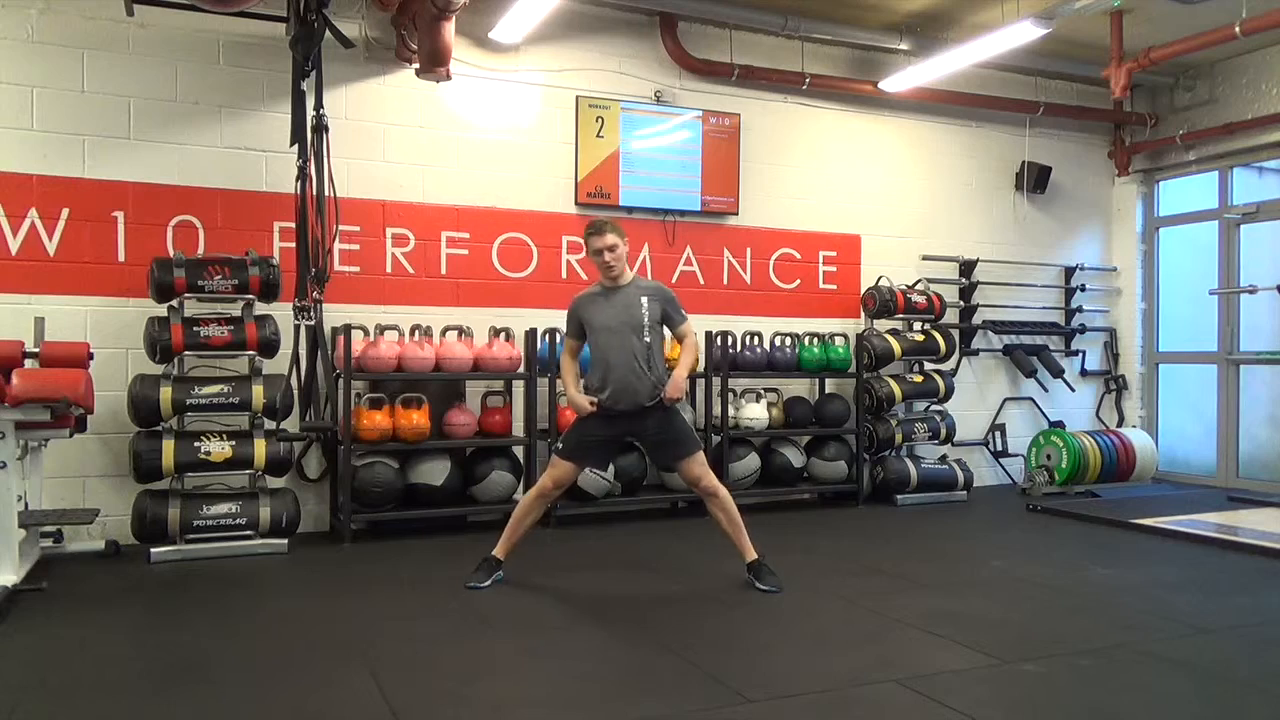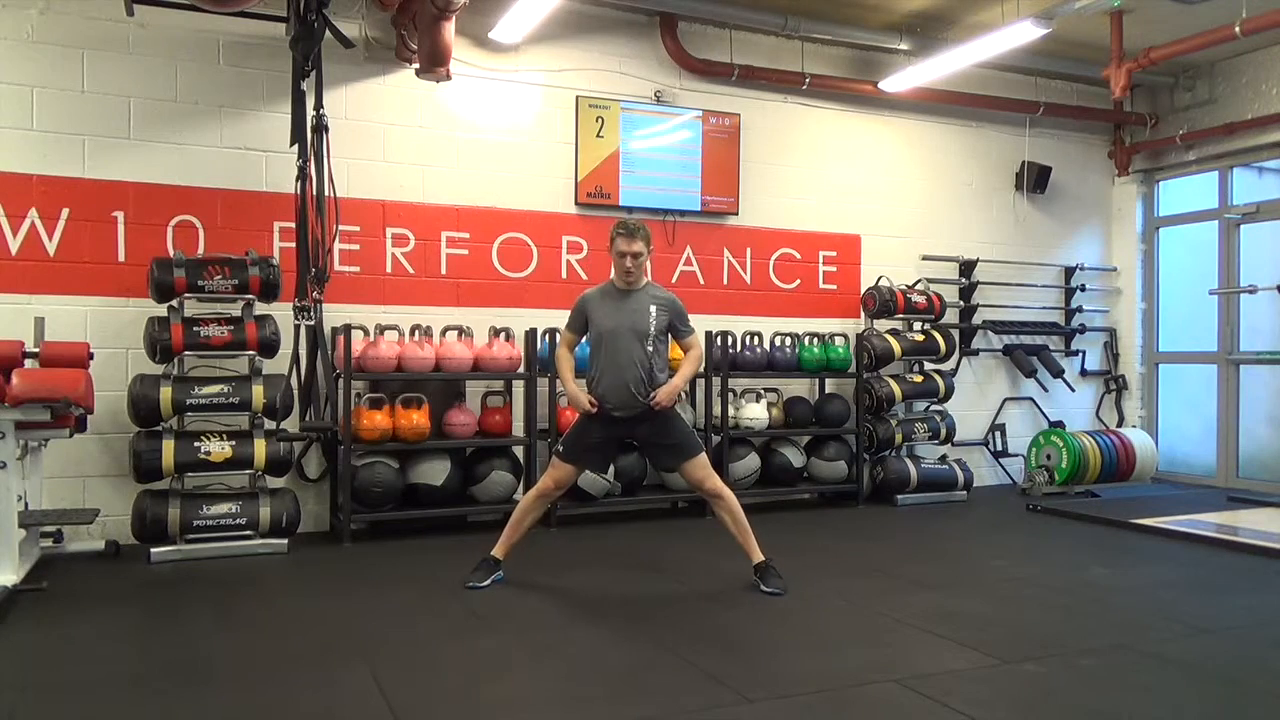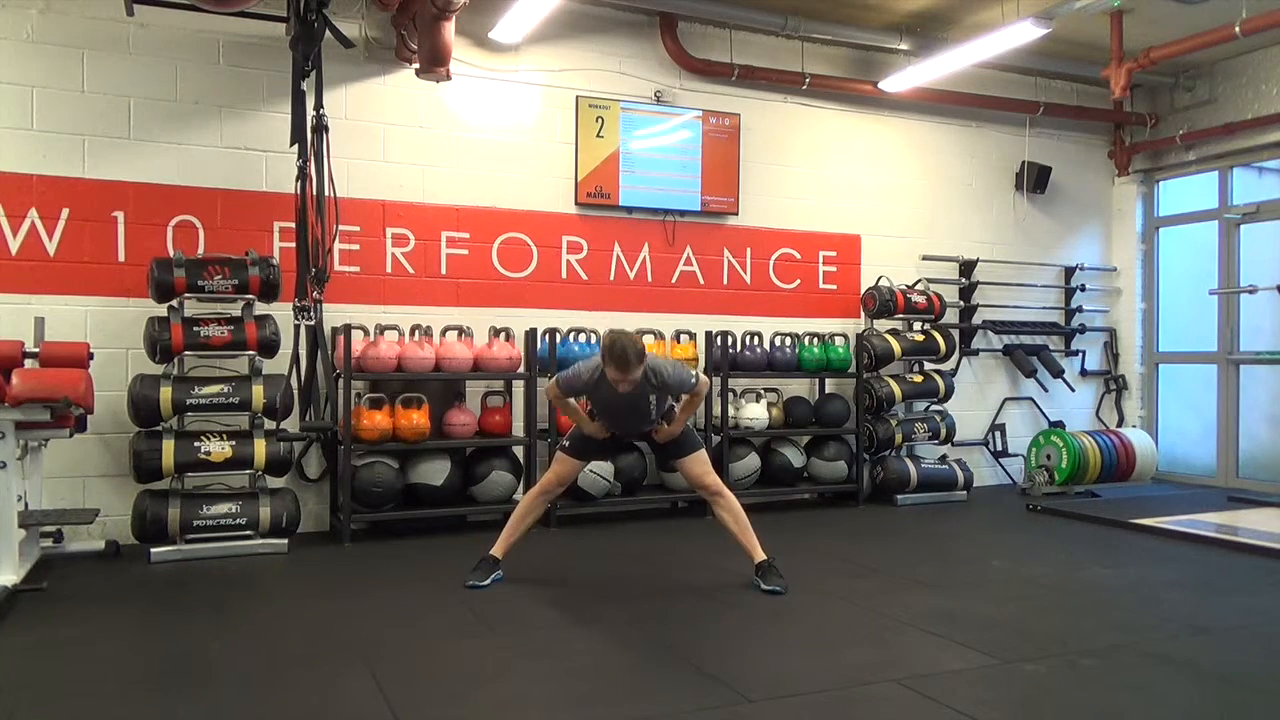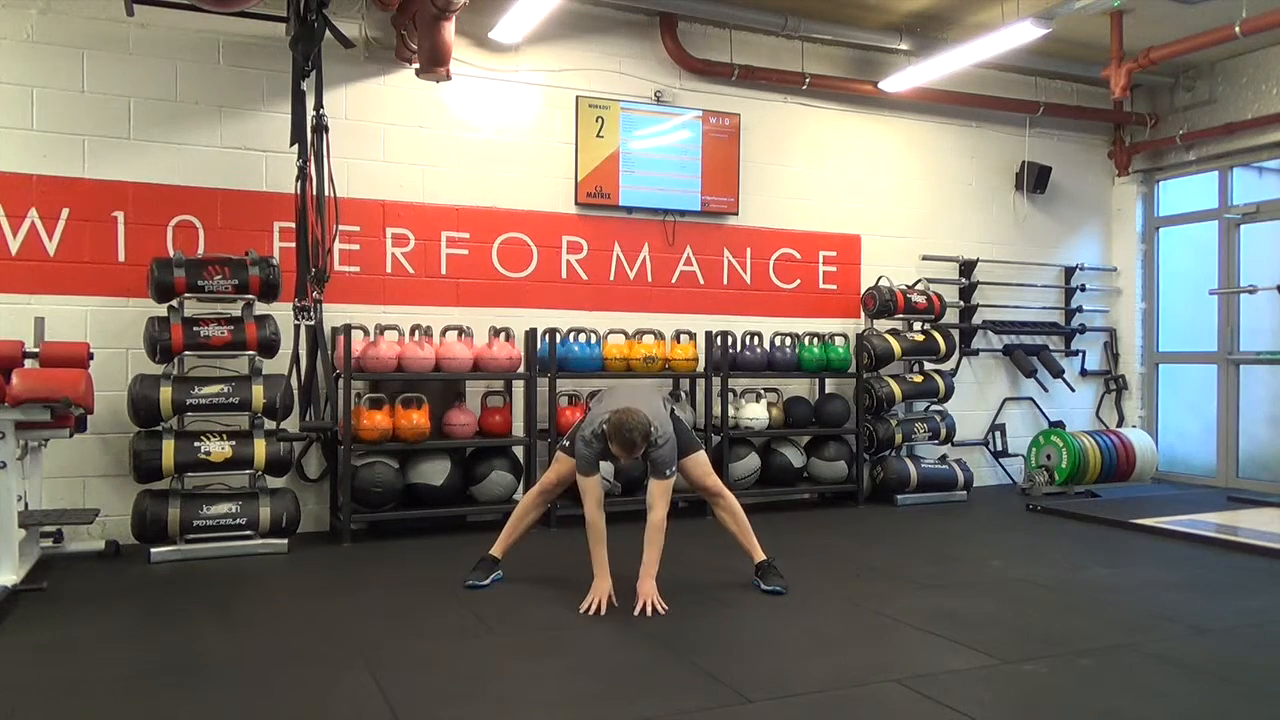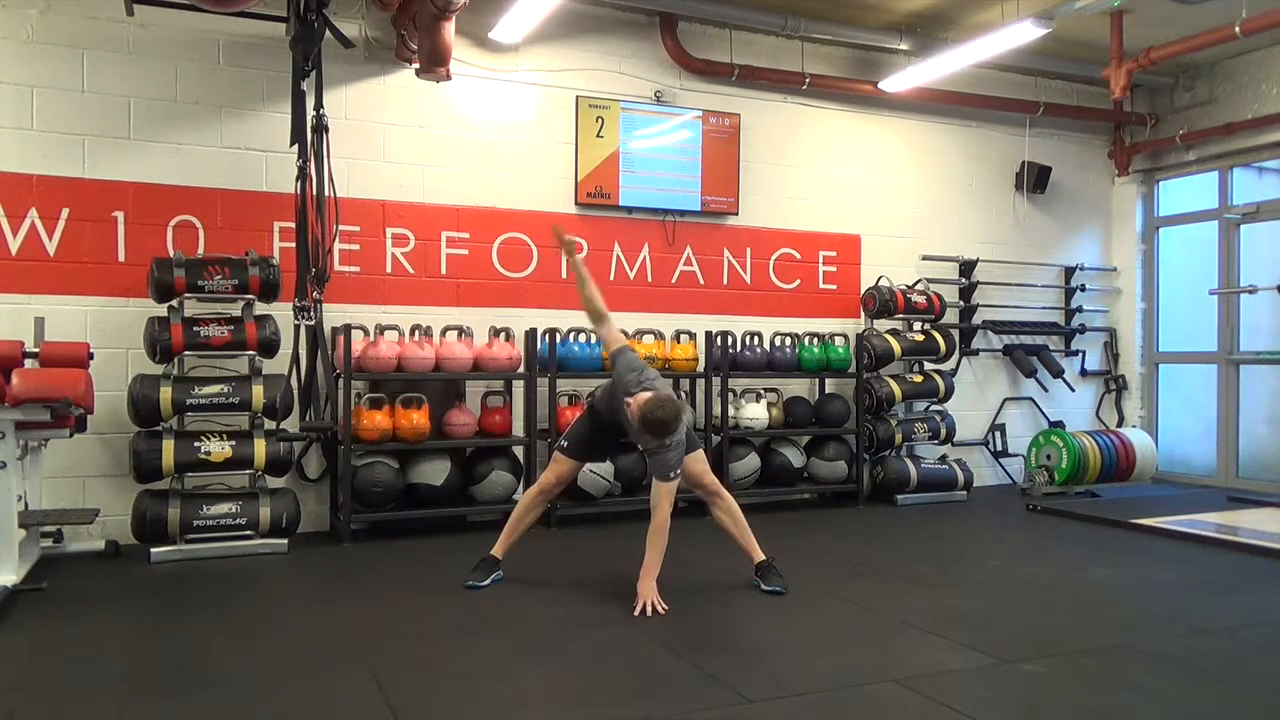
dt=1s
person 1, frame 1
left shoulder: (656, 293)
right shoulder: (582, 304)
left elbow: (689, 338)
right elbow: (569, 354)
left wrist: (681, 373)
right wrist: (574, 393)
left hip: (655, 408)
right hip: (602, 413)
left knee: (707, 484)
right knee: (549, 485)
left ankle: (753, 562)
right ankle: (495, 560)
person 1, frame 2
left shoulder: (666, 302)
right shoulder: (590, 300)
left elbow: (694, 350)
right elbow: (564, 348)
left wrist: (675, 383)
right wrist: (572, 389)
left hip: (655, 414)
right hip: (601, 414)
left knee: (711, 487)
right knee: (549, 487)
left ankle: (761, 564)
right ankle: (494, 561)
person 1, frame 3
left shoulder: (665, 372)
right shoulder: (586, 374)
left elbow: (702, 386)
right elbow: (553, 392)
left wrist: (676, 426)
right wrist: (585, 425)
left hip: (658, 426)
right hip: (604, 426)
left knee: (711, 486)
right knee: (549, 484)
left ankle: (762, 563)
right ankle: (493, 559)
person 1, frame 4
left shoulder: (662, 437)
right shoulder: (590, 436)
left elbow: (657, 512)
right elbow: (593, 510)
left wrist: (648, 579)
right wrist: (601, 577)
left hip: (661, 412)
right hip: (603, 414)
left knee: (712, 487)
right knee: (549, 484)
left ankle: (763, 564)
right ankle: (492, 560)
person 1, frame 5
left shoulder: (668, 444)
right shoulder: (632, 373)
left elbow: (661, 514)
right elbow: (602, 318)
left wrist: (648, 582)
right wrist: (573, 257)
left hip: (658, 424)
right hip: (603, 413)
left knee: (710, 489)
right knee: (549, 484)
left ankle: (762, 565)
right ankle: (494, 561)
